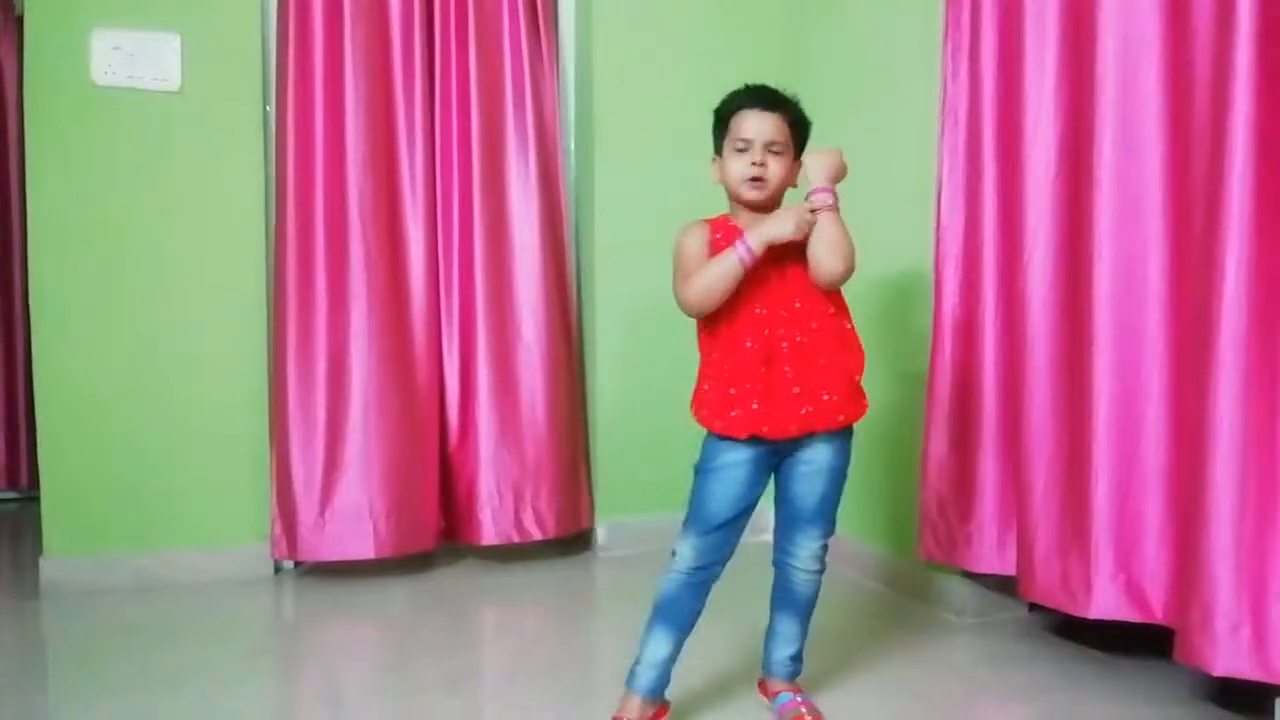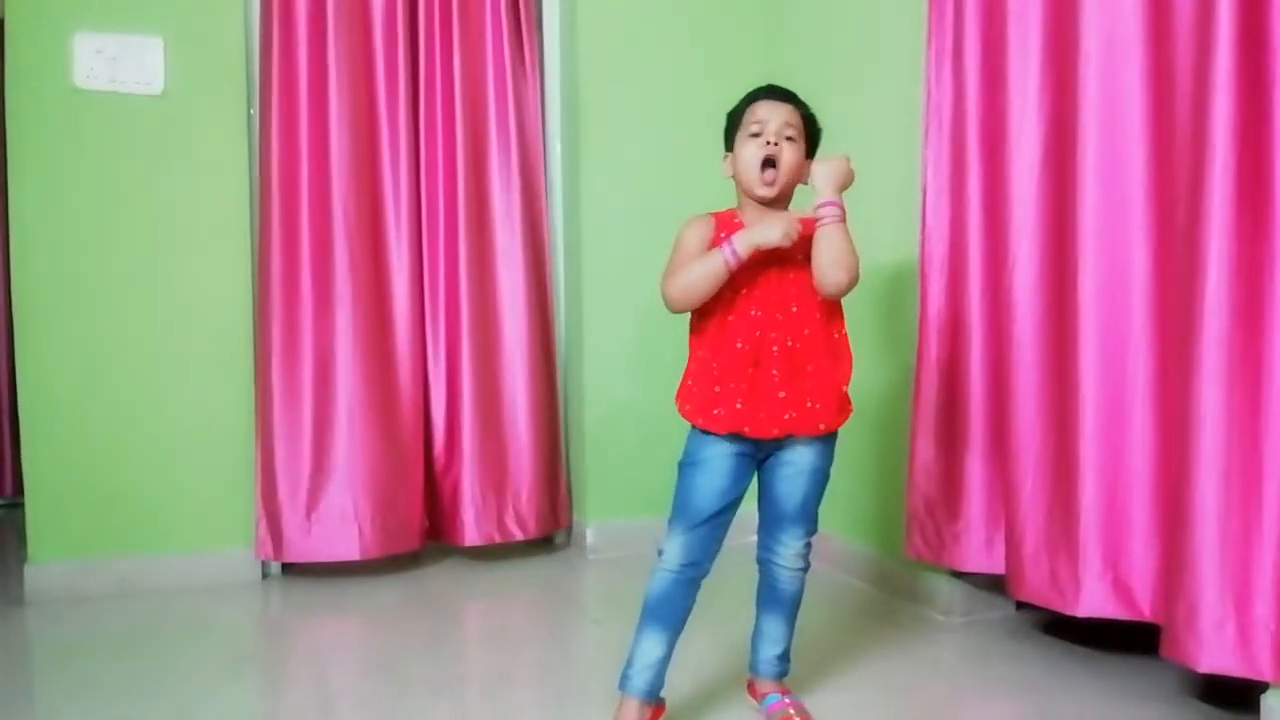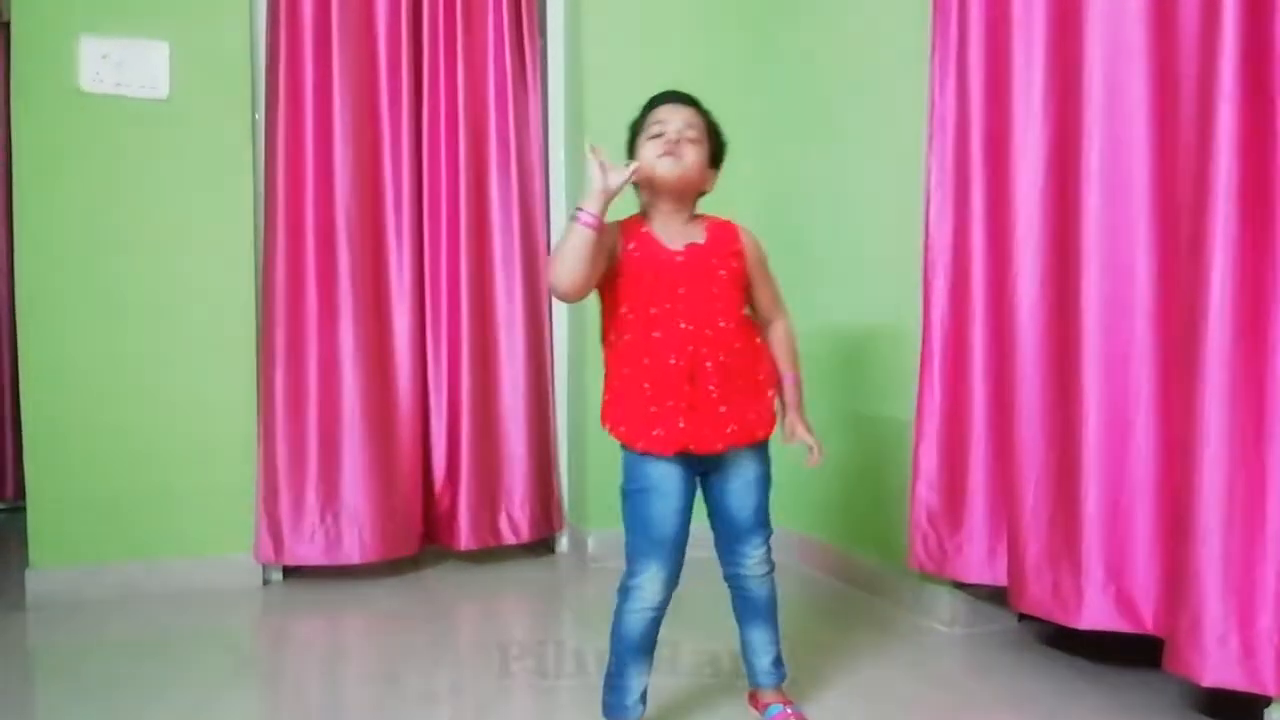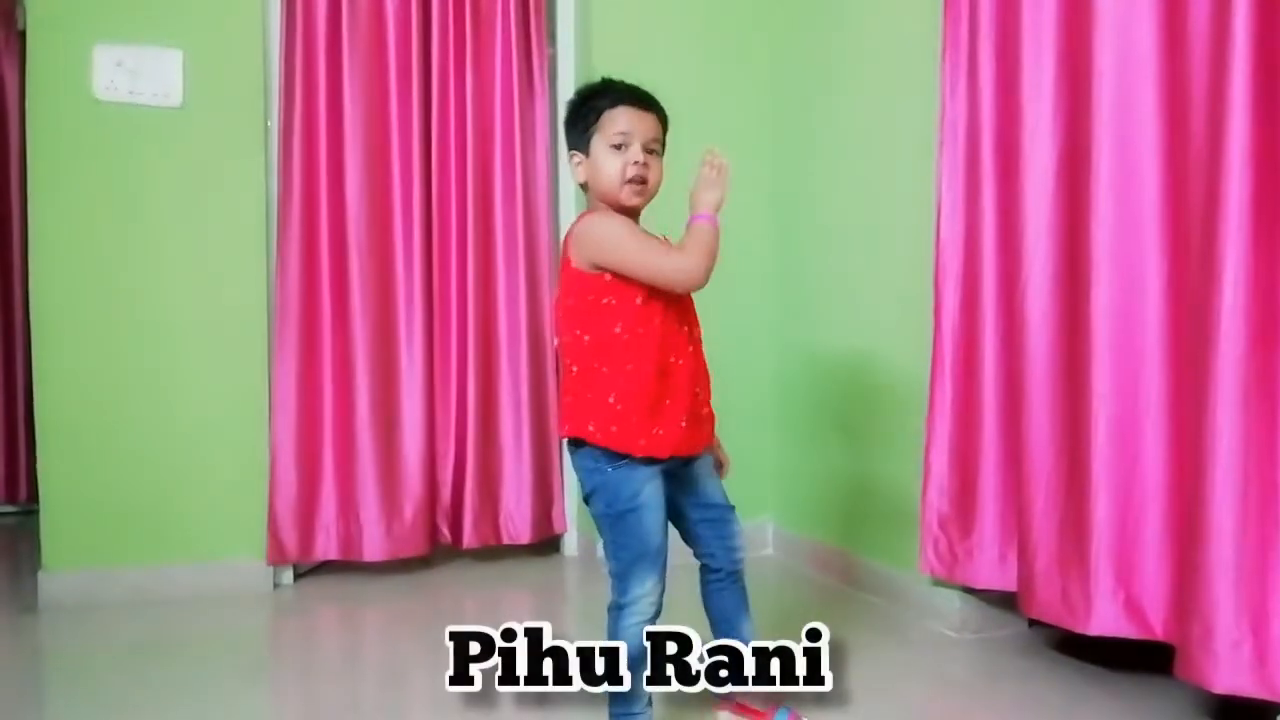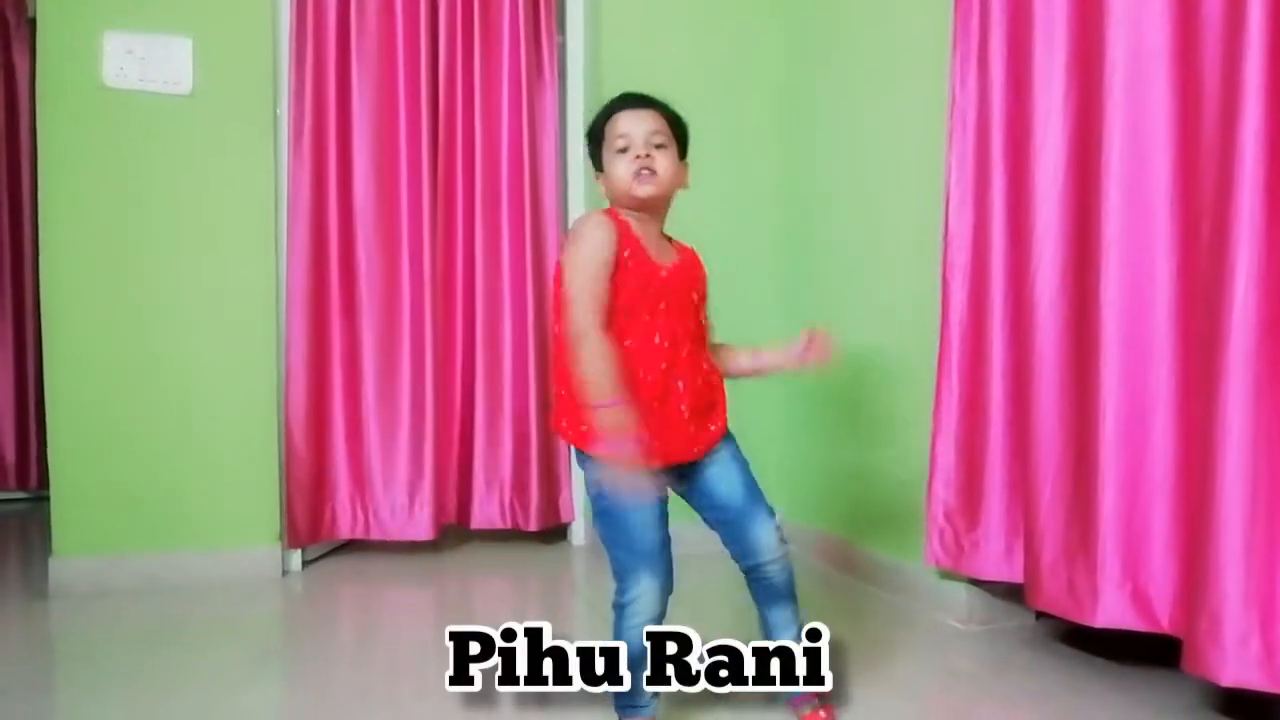
dt=0.7s
person 1, frame 1
left shoulder: (810, 231)
right shoulder: (700, 237)
left elbow: (834, 271)
right elbow: (694, 298)
left wrist: (823, 188)
right wrist: (762, 236)
left hip: (821, 424)
right hip: (737, 427)
left knee: (803, 557)
right knee: (695, 556)
person 1, frame 2
left shoulder: (817, 231)
right shoulder: (706, 231)
left elbow: (835, 282)
right elbow: (676, 294)
left wrist: (830, 195)
right wrist: (750, 240)
left hip: (806, 425)
right hip: (721, 423)
left knee: (788, 555)
right knee: (681, 555)
person 1, frame 3
left shoulder: (736, 242)
right shoulder: (616, 242)
left elbow: (774, 321)
right elbow: (564, 284)
left wrist: (792, 405)
right wrist: (597, 198)
left hip: (739, 433)
right hip: (654, 441)
left knee: (751, 563)
right knee: (649, 581)
person 1, frame 4
left shoulder: (643, 246)
right shoulder: (597, 232)
right elbow: (692, 270)
left wrist: (706, 434)
right wrist: (707, 205)
left hip: (675, 442)
right hip: (616, 447)
left knee: (725, 551)
right knee: (640, 591)
person 1, frame 5
left shoulder: (686, 260)
right shoulder: (595, 234)
right elbow: (585, 331)
left wrist: (783, 357)
right wrist: (615, 426)
left hip: (699, 435)
right hip: (616, 441)
left knee: (763, 544)
right knee: (643, 590)
